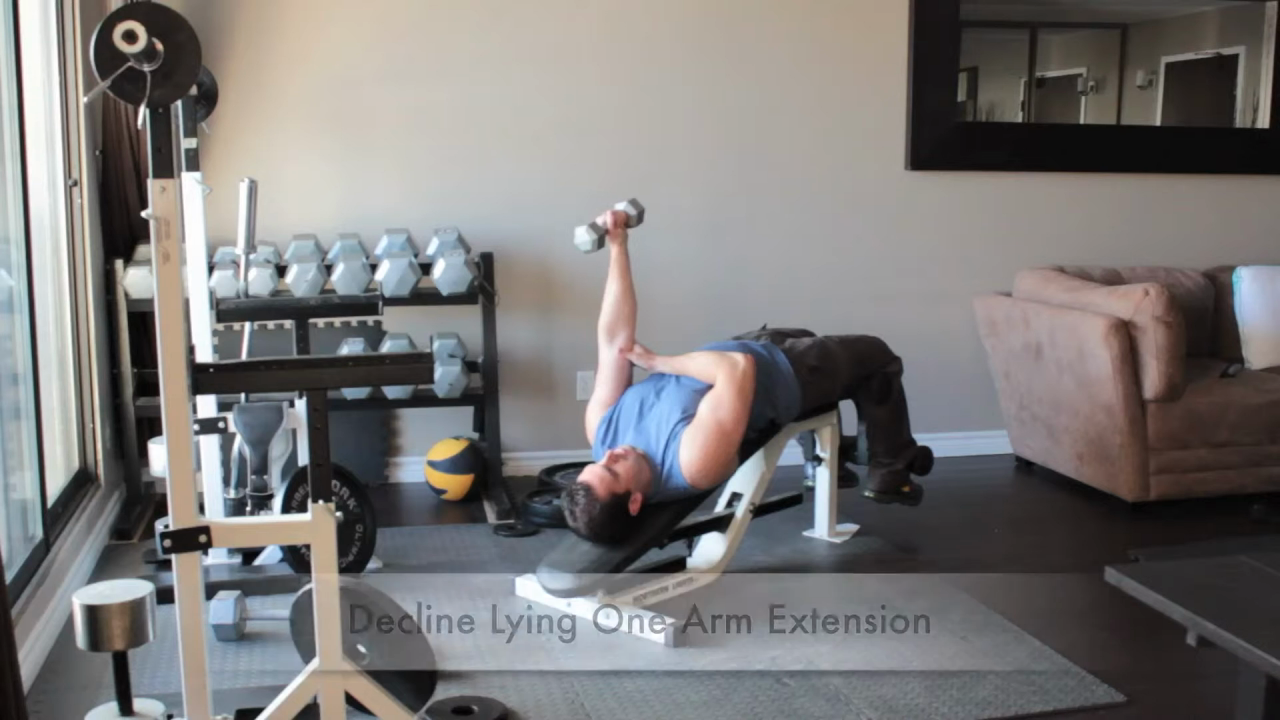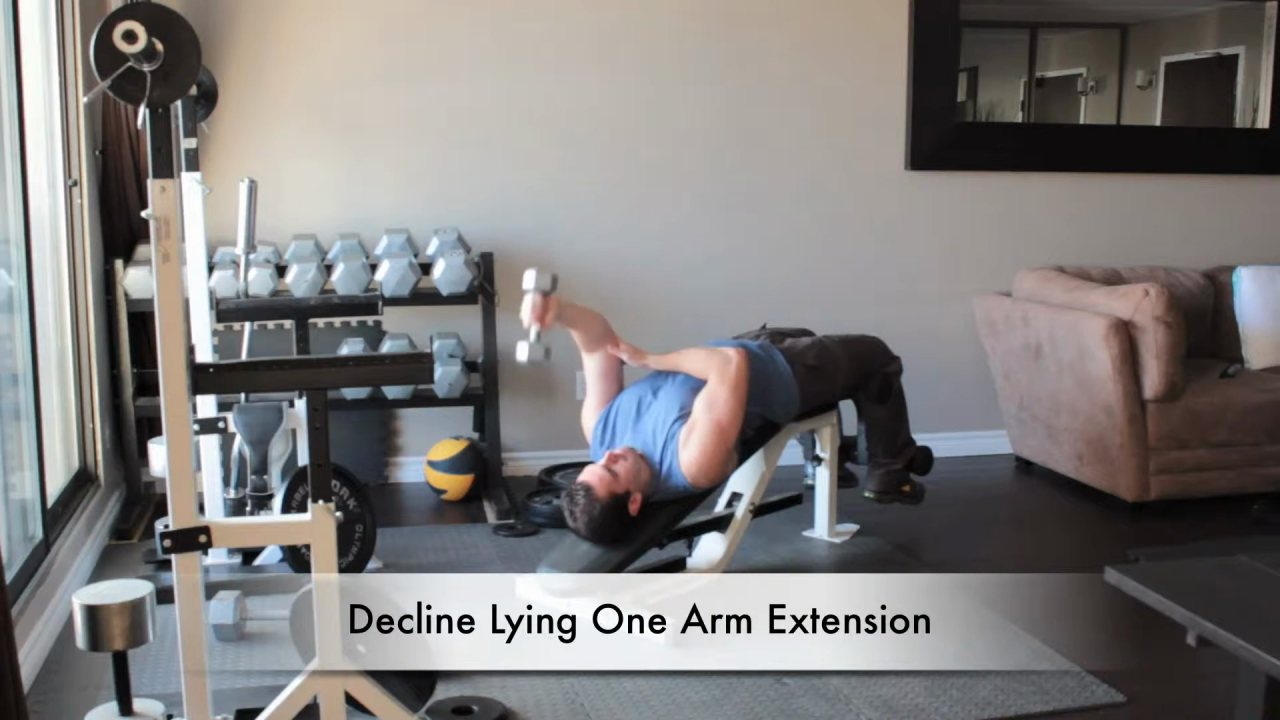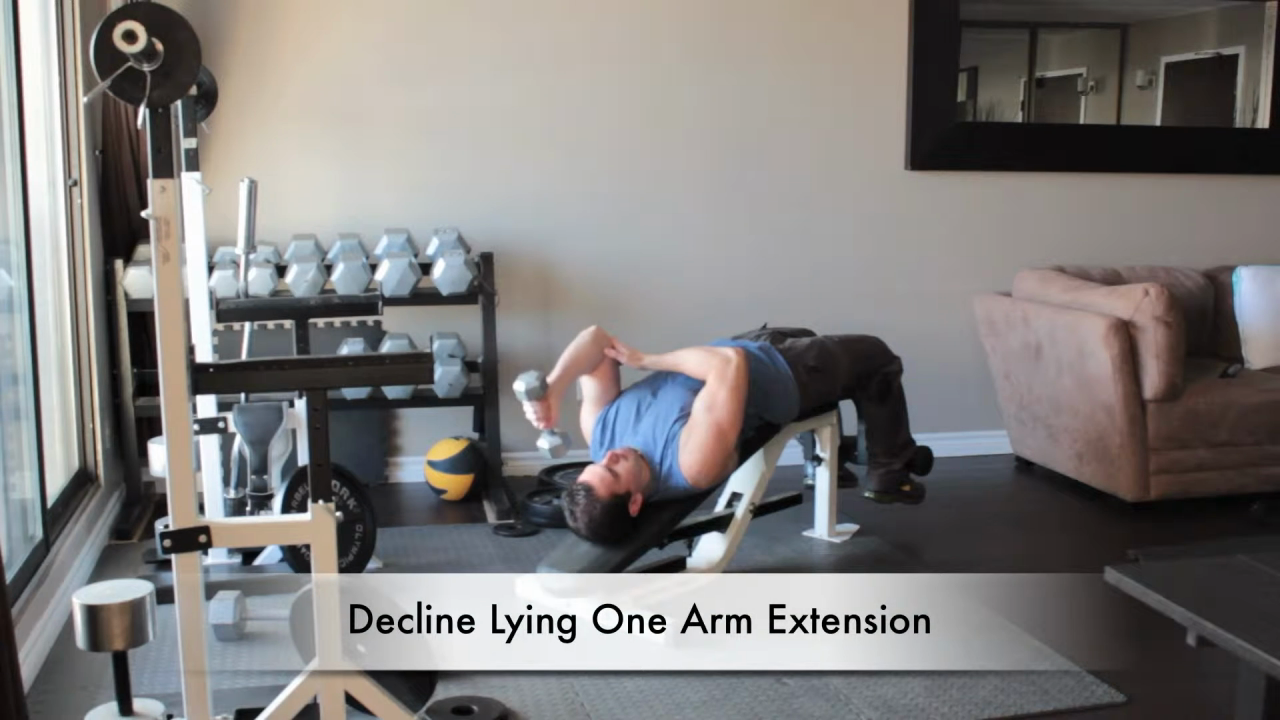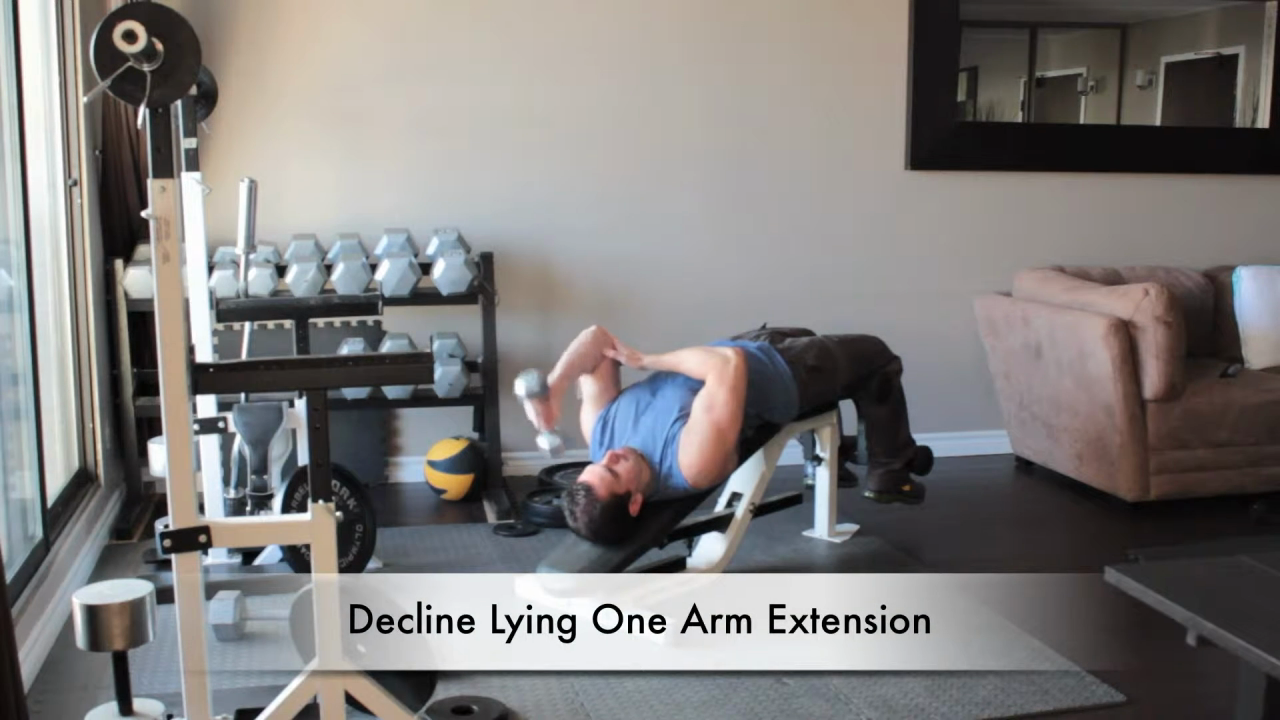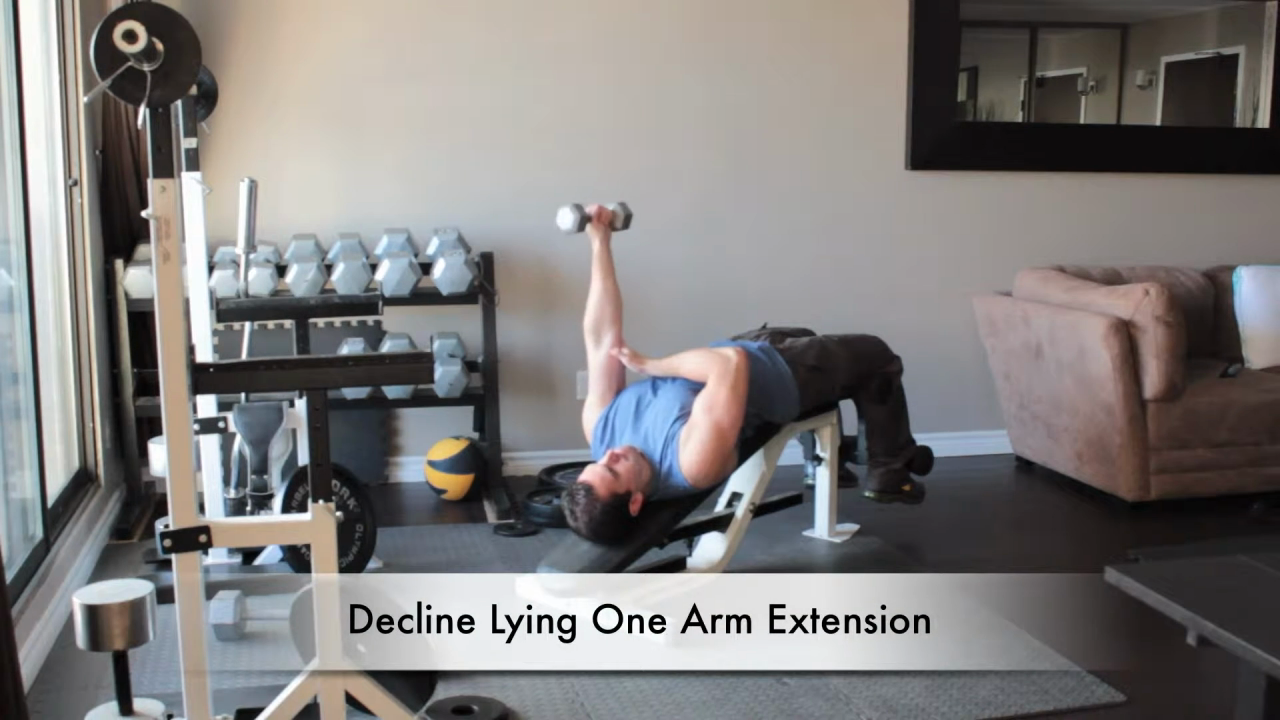
dt=0.7s
person 1, frame 1
left shoulder: (600, 428)
right shoulder: (693, 465)
left elbow: (616, 339)
right elbow: (739, 369)
left wrist: (618, 246)
right wrist: (659, 362)
left knee: (804, 340)
right knee: (877, 357)
right ankle: (890, 472)
person 1, frame 2
left shoulder: (599, 427)
right shoulder: (691, 465)
left elbow: (598, 342)
right elbow: (732, 365)
left wrist: (555, 307)
right wrist: (648, 358)
left knee: (804, 338)
right knee: (876, 358)
right ankle: (890, 473)
person 1, frame 3
left shoulder: (598, 429)
right shoulder: (693, 466)
left elbow: (595, 337)
right elbow: (730, 363)
left wrist: (550, 389)
right wrist: (645, 360)
left knee: (805, 339)
right knee: (877, 358)
right ankle: (889, 474)
person 1, frame 4
left shoulder: (598, 429)
right shoulder: (693, 465)
left elbow: (595, 336)
right elbow: (728, 364)
left wrist: (550, 387)
right wrist: (644, 359)
left knee: (806, 340)
right knee: (876, 357)
right ankle: (890, 472)
person 1, frame 5
left shoulder: (598, 425)
right shoulder: (692, 463)
left elbow: (603, 338)
right elbow: (730, 363)
left wrist: (600, 242)
right wrist: (649, 364)
left knee: (805, 339)
right knee: (877, 357)
right ankle: (890, 471)
